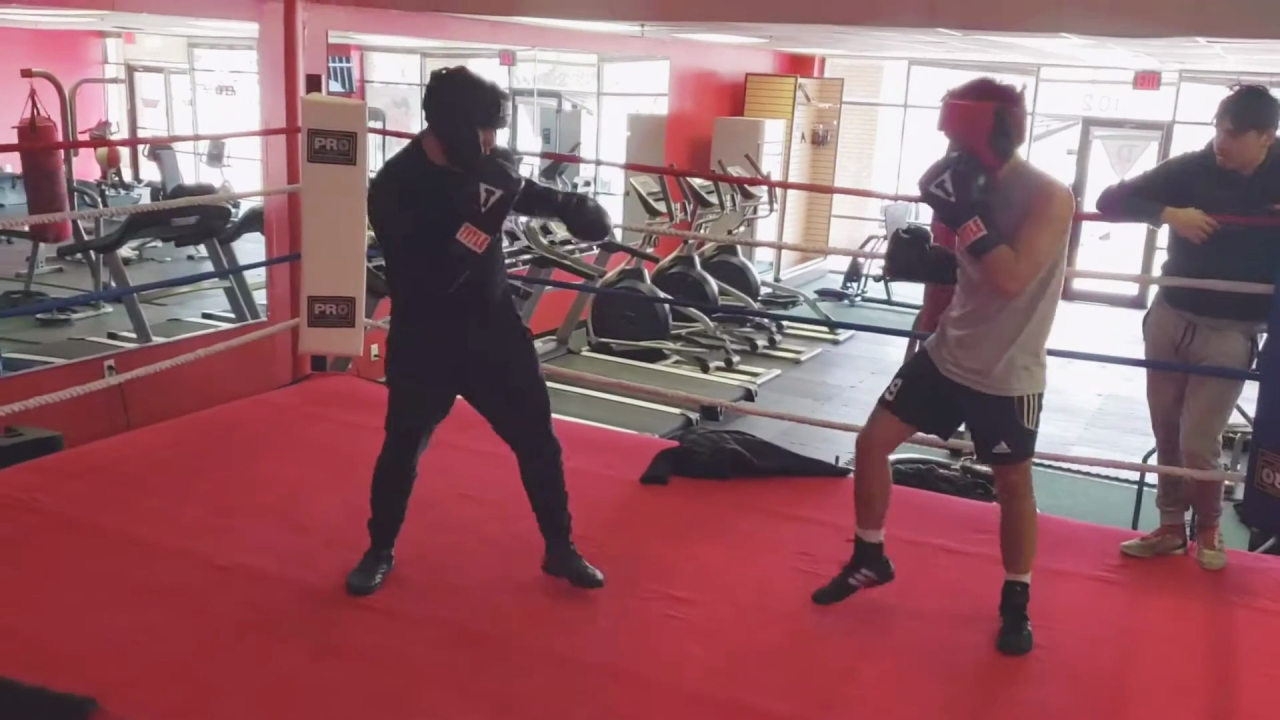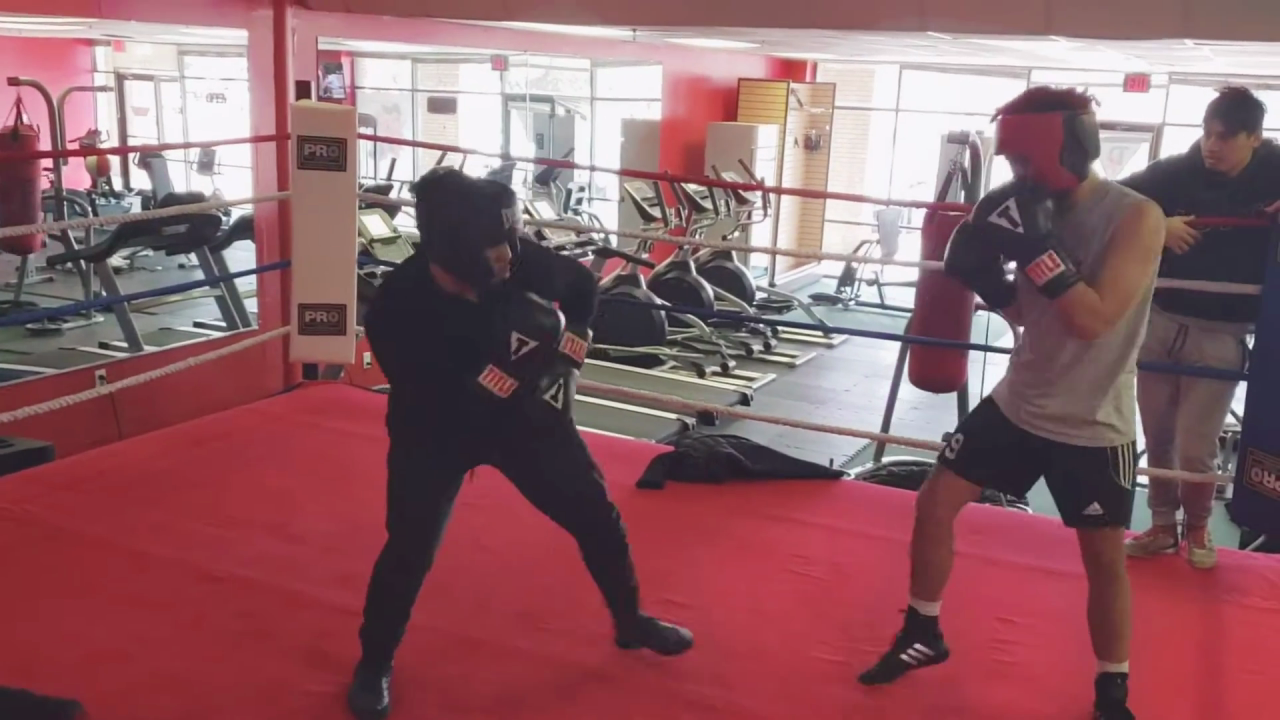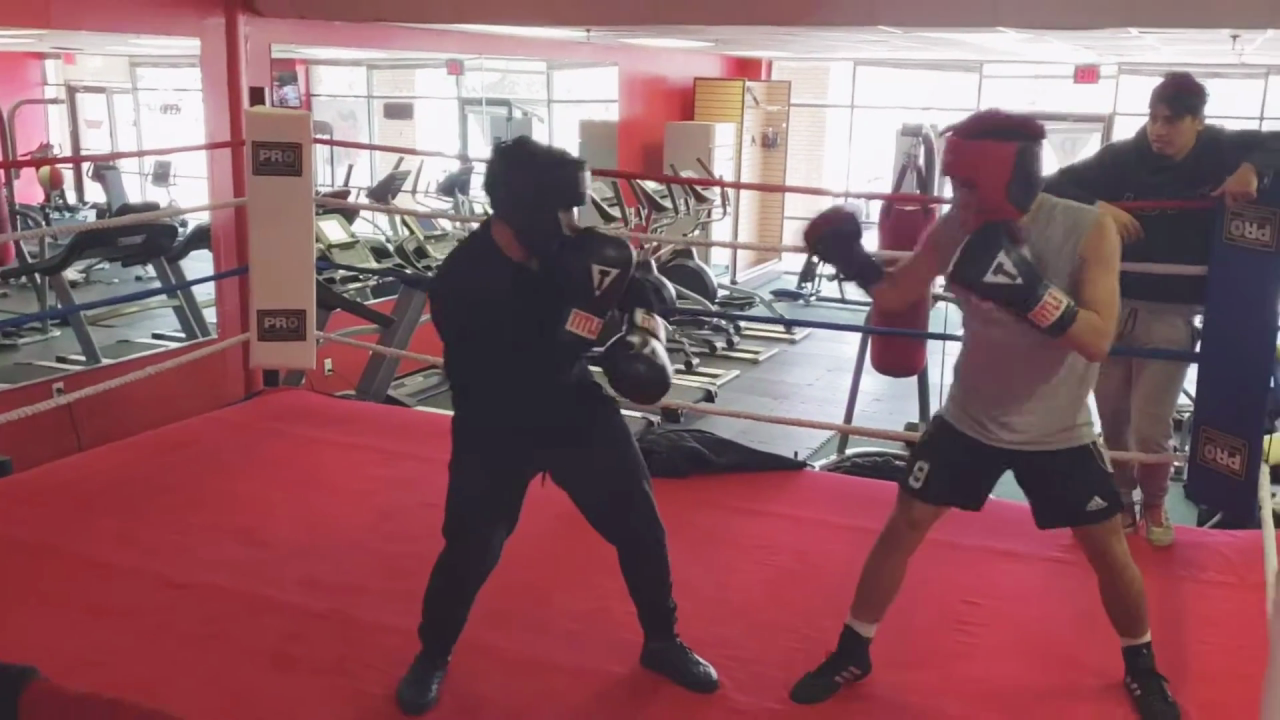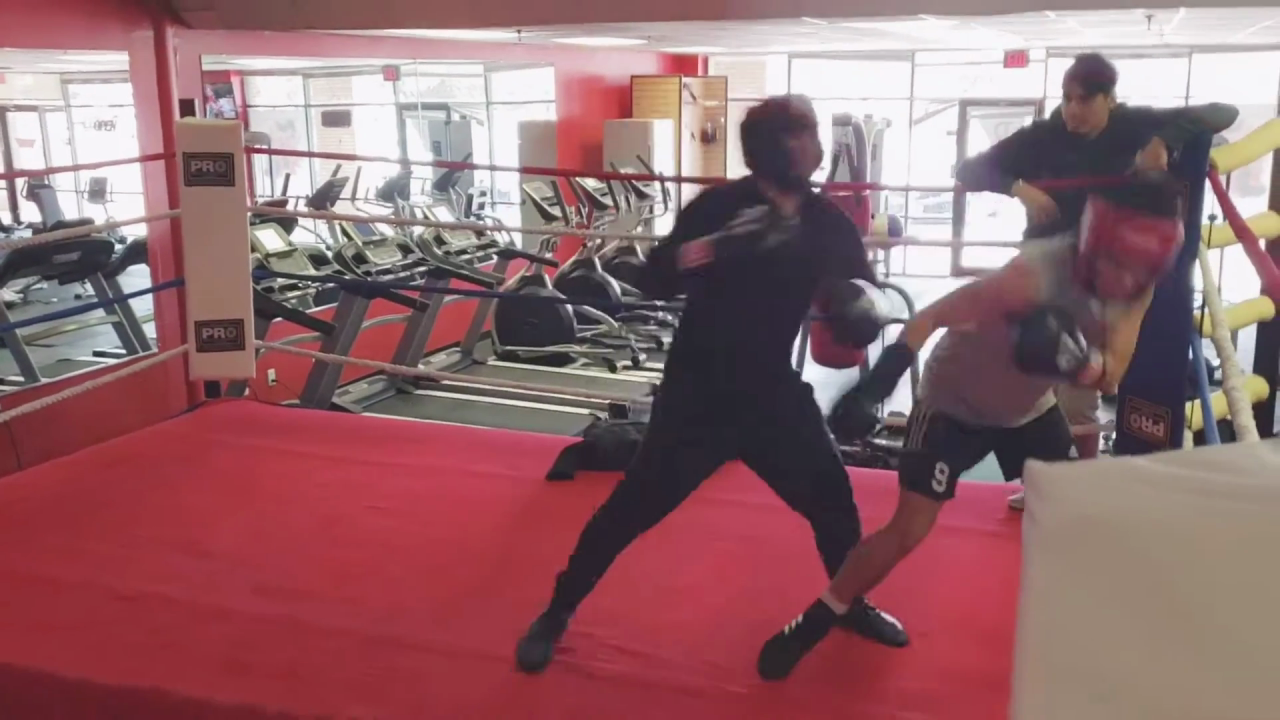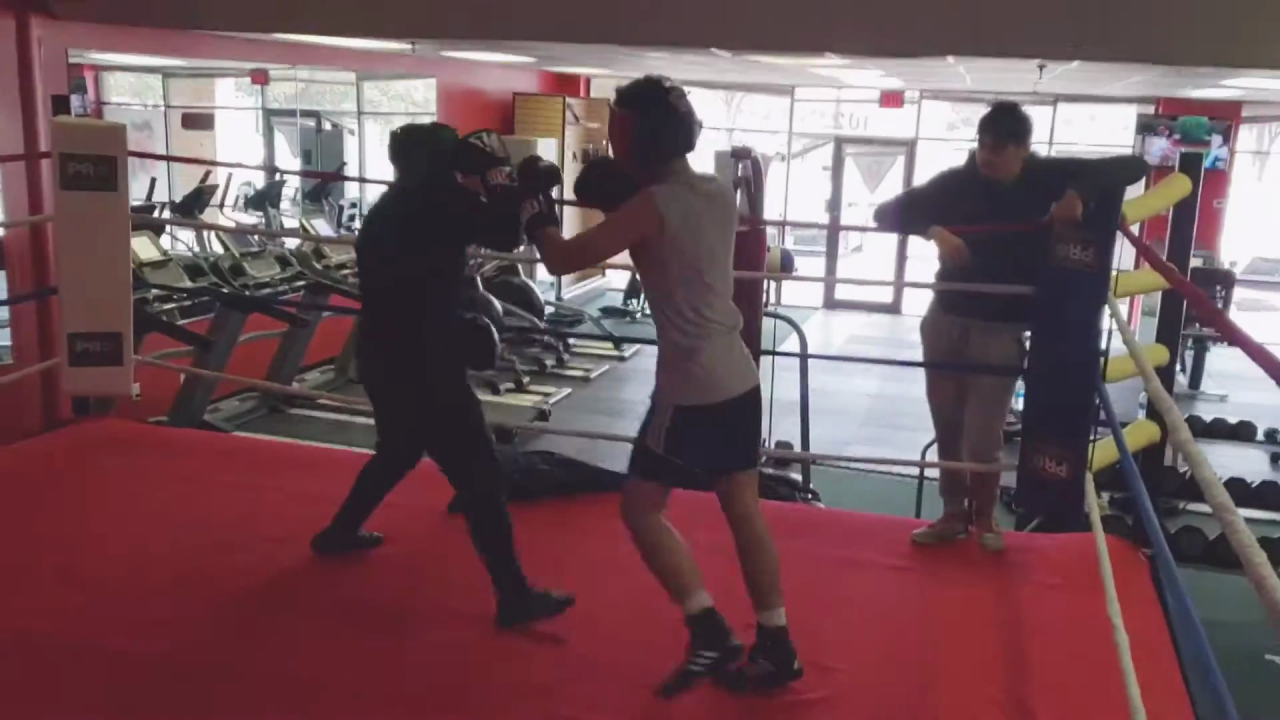
dt=1s
person 1, frame 1
left shoulder: (1049, 197)
right shoulder: (977, 190)
left elbow: (1012, 278)
left wrist: (964, 216)
right wrist: (930, 261)
left hip: (1006, 374)
right hip: (946, 353)
left knee: (1013, 485)
right knee: (871, 443)
left ankle: (1016, 601)
right ankle: (870, 557)
person 1, frame 2
left shoulder: (1136, 217)
right shoulder: (1040, 210)
left elbow: (1094, 319)
left wrist: (1033, 247)
right wrist: (987, 279)
left hip: (1092, 424)
right hip: (1016, 401)
left knee: (1105, 559)
right knee: (934, 503)
right ankle: (923, 633)
person 1, frame 3
left shoulder: (1088, 230)
right shoulder: (958, 227)
left elbow: (1097, 339)
right elbow: (896, 294)
left wrist: (1030, 289)
right wrist: (851, 260)
left hip: (1058, 430)
right hip: (971, 419)
left knee: (1109, 550)
right knee: (902, 528)
left ankle: (1142, 668)
right ankle: (853, 651)
person 1, frame 4
left shoulder: (1142, 280)
right shoulder: (1033, 276)
left elbow: (1111, 373)
right elbow: (933, 317)
left wrist: (1076, 358)
right wrist: (878, 378)
left hip: (1028, 407)
right hip: (956, 401)
right knee: (907, 531)
right ankle: (815, 620)
person 1, frame 5
left shoulder: (651, 207)
right shoulder: (717, 193)
left elbow: (562, 260)
left wrist: (531, 211)
left hip: (693, 386)
right hip: (735, 375)
left knee: (640, 508)
right knee: (743, 510)
left ankle: (712, 635)
right ankle: (774, 647)
person 2, frame 1
left shoulder: (490, 163)
right shoulder: (394, 186)
left elbow: (528, 195)
right elbow: (424, 279)
left wrist: (567, 205)
right wrist: (481, 219)
left hip: (493, 326)
right hip: (424, 338)
left knee: (536, 437)
right knee: (402, 447)
left ankle: (560, 549)
right ankle: (381, 550)
person 2, frame 2
left shoulder: (522, 262)
right shoulder: (397, 307)
left elbow: (581, 283)
right elbow: (426, 417)
left wrist: (562, 364)
right wrist: (507, 365)
left hip: (521, 410)
right hip: (436, 432)
left knee: (594, 511)
right knee: (410, 545)
left ankle: (630, 619)
right ankle: (375, 662)
person 2, frame 3
left shoulder: (567, 248)
right shoulder: (463, 282)
left elbow: (645, 287)
right elbow: (524, 377)
left wrist: (647, 337)
right wrist: (587, 307)
left hip: (573, 407)
right hip: (495, 428)
left knee: (640, 526)
right knee: (470, 551)
left ankle: (662, 641)
right ankle: (432, 657)
person 2, frame 4
left shoulder: (824, 220)
right shoulder: (725, 205)
left elbow: (852, 282)
right elbow: (658, 278)
right wrist: (724, 244)
left hip: (772, 384)
right hip: (698, 384)
left knee: (832, 498)
right knee: (638, 502)
left ankle: (851, 603)
right ankle: (558, 612)
person 2, frame 5
left shoulder: (389, 211)
right shoulder: (437, 203)
right elbow: (504, 230)
right wrist: (483, 184)
left hip: (384, 356)
right hip: (415, 362)
left knee: (402, 446)
right knee: (478, 472)
left ankle: (340, 532)
right ankle: (515, 594)
person 3, frame 1
right shoulder: (1190, 169)
right elbow: (1111, 199)
right wrist: (1169, 214)
left hip: (1231, 329)
right hip: (1170, 316)
left knee: (1198, 443)
right knee: (1167, 436)
left ankle: (1209, 528)
right ankle: (1172, 527)
person 3, frame 2
right shoulder: (1176, 171)
right wrist: (1158, 224)
left hip: (1222, 332)
right hip: (1161, 320)
left knee: (1197, 447)
right knee: (1158, 435)
left ankle: (1198, 527)
right ankle: (1163, 526)
person 3, frame 3
left shoulder: (1223, 152)
right shoulder: (1121, 157)
right elbow: (1051, 187)
right wrist: (1098, 207)
left hip: (1171, 312)
left knee: (1151, 427)
right knee: (1110, 418)
left ankle: (1154, 506)
right ankle: (1118, 505)
person 3, frame 4
left shoulder: (1136, 128)
right shoulder: (1040, 137)
left elbow: (1221, 114)
right elbow: (968, 172)
left wrist: (1163, 142)
right wrist: (1018, 188)
left knee: (1077, 400)
person 3, frame 5
left shoulder: (1049, 178)
right shoulder: (956, 183)
left elbow: (1134, 167)
right elbow: (886, 213)
left wrist: (1078, 193)
right wrist: (934, 231)
left hip: (1002, 326)
right hip: (947, 318)
left knee: (982, 438)
right knee: (947, 427)
left ankle: (984, 516)
right ankle: (953, 513)
